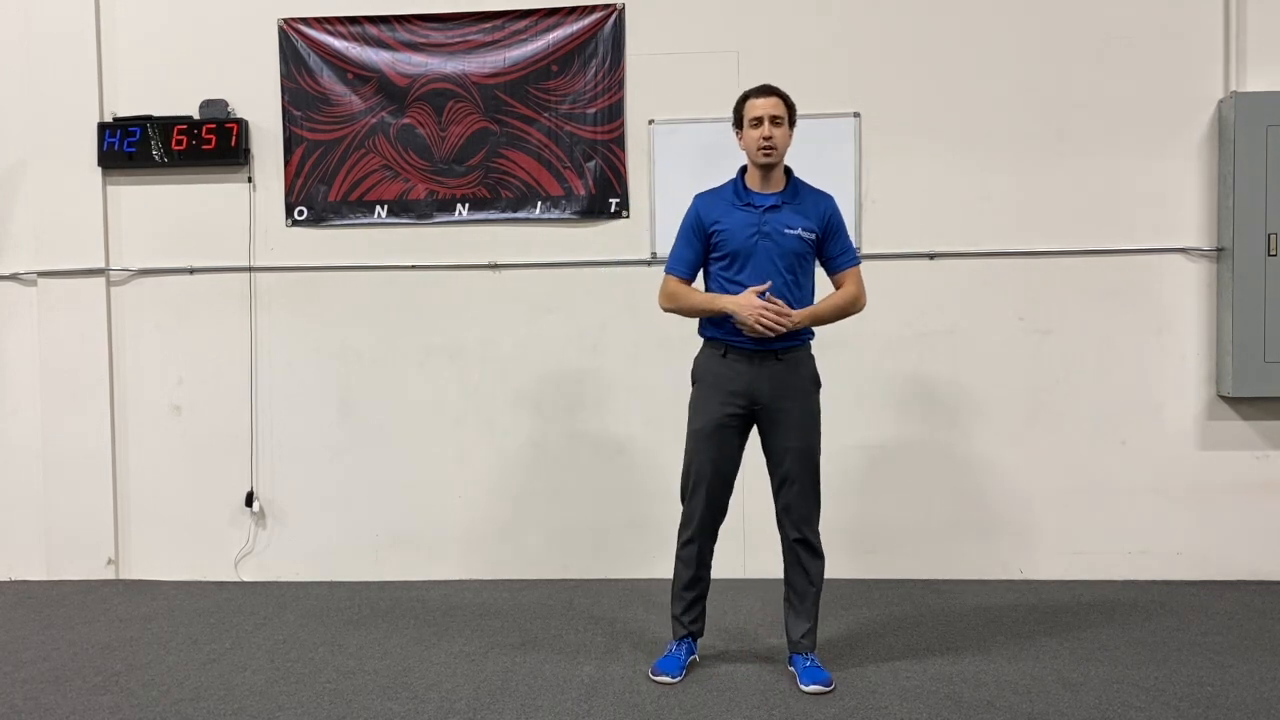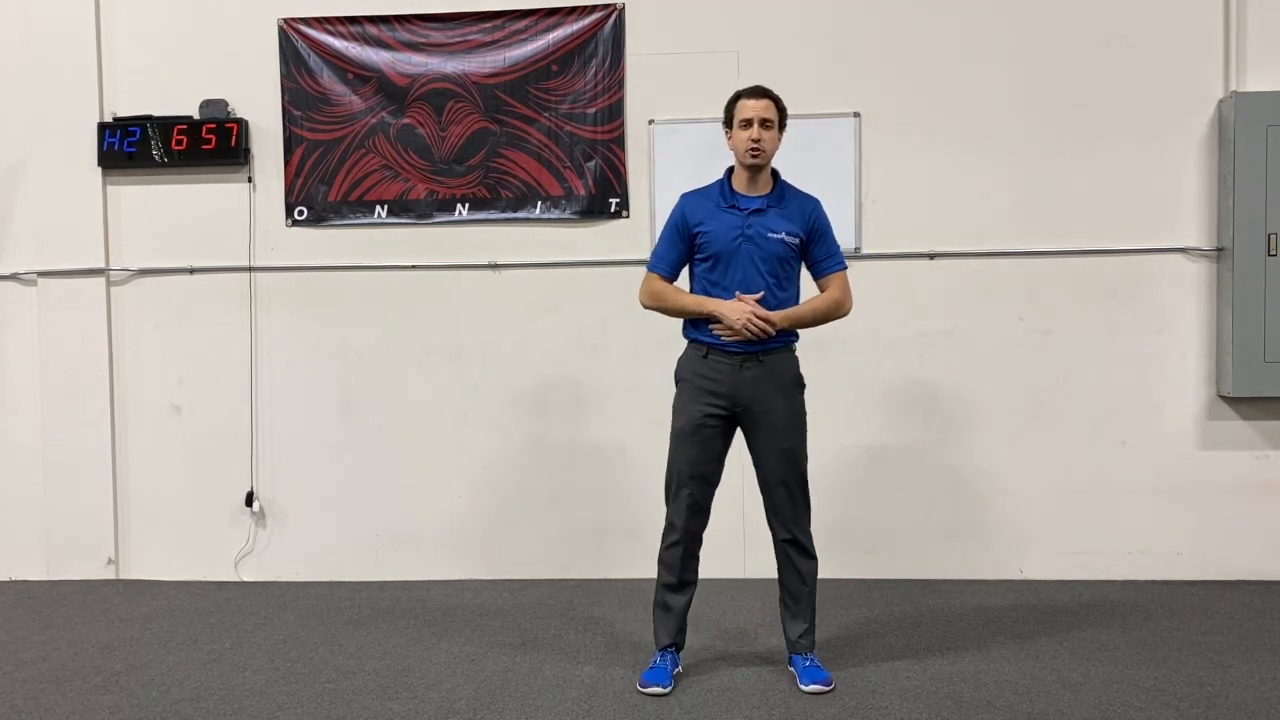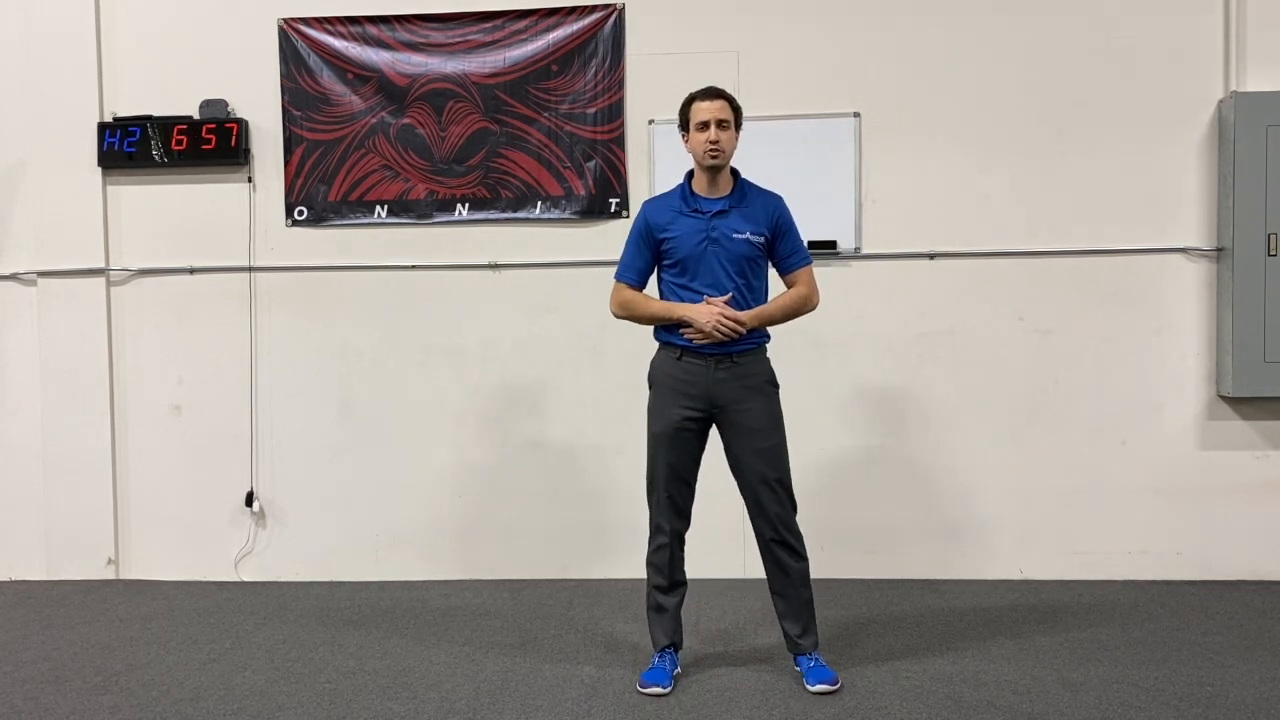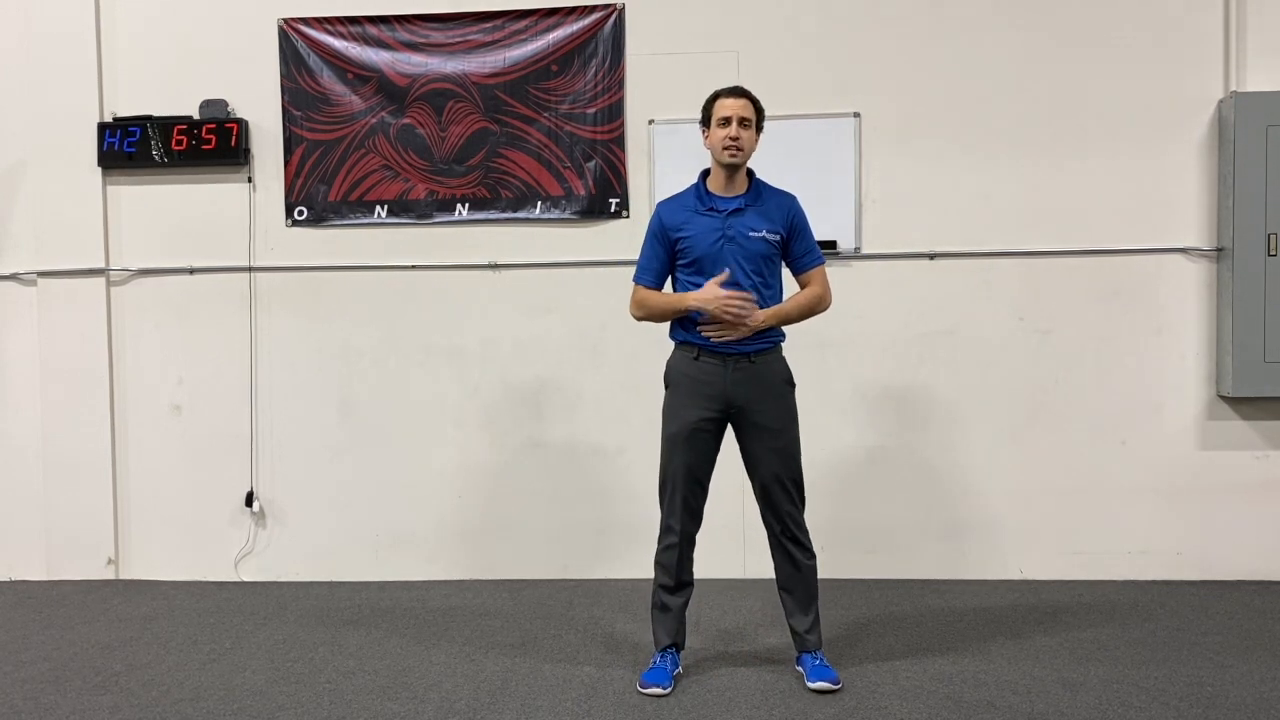
dt=0.5s
person 1, frame 1
left shoulder: (818, 207)
right shoulder: (708, 206)
left elbow: (853, 293)
right elbow: (670, 294)
left wrist: (796, 316)
right wrist: (734, 304)
left hip: (791, 372)
right hip: (721, 370)
left knee: (799, 518)
right knee: (700, 511)
left ankle: (801, 648)
right ankle: (685, 636)
person 1, frame 2
left shoulder: (805, 210)
right shoulder: (693, 207)
left elbow: (838, 298)
right elbow: (651, 291)
left wrist: (775, 319)
right wrist: (719, 307)
left hip: (775, 374)
right hip: (704, 372)
left knee: (790, 518)
right knee: (684, 516)
left ankle: (801, 648)
right ankle: (667, 648)
person 1, frame 3
left shoulder: (767, 208)
right shoulder: (656, 213)
left elbow: (805, 292)
right elbow: (622, 300)
left wrist: (744, 318)
right wrist: (689, 310)
left hip: (747, 374)
right hip: (677, 374)
left knee: (775, 515)
right knee: (667, 519)
left ankle: (805, 647)
right ankle: (666, 648)
person 1, frame 4
left shoulder: (783, 208)
right shoulder: (672, 213)
left elbow: (819, 292)
right elbow: (640, 303)
left wrist: (760, 317)
right wrist: (697, 300)
left hip: (764, 372)
right hip: (693, 372)
left knee: (785, 514)
right knee: (678, 518)
left ankle: (808, 646)
right ankle: (667, 648)
